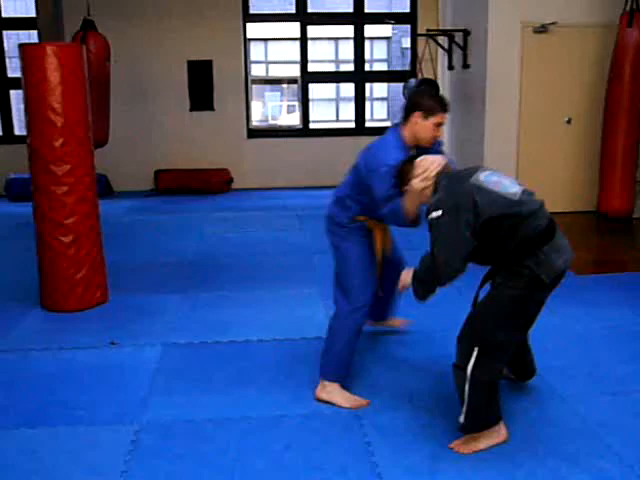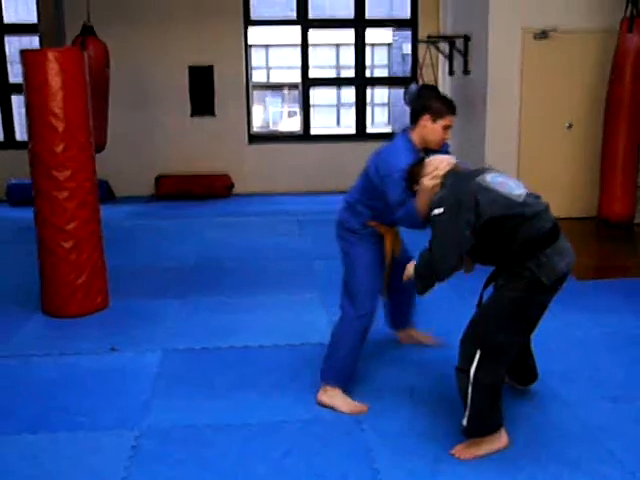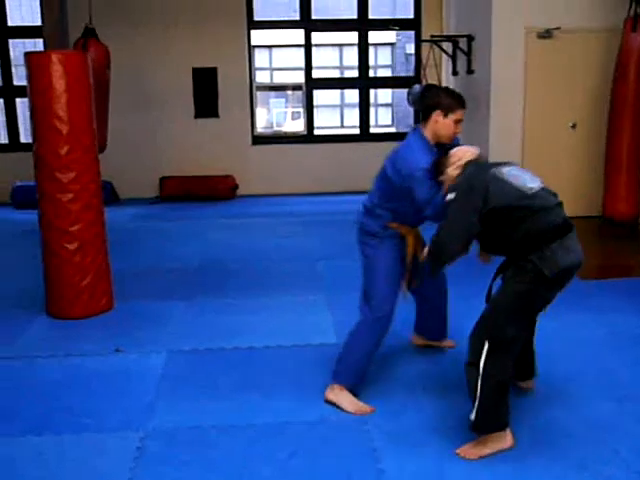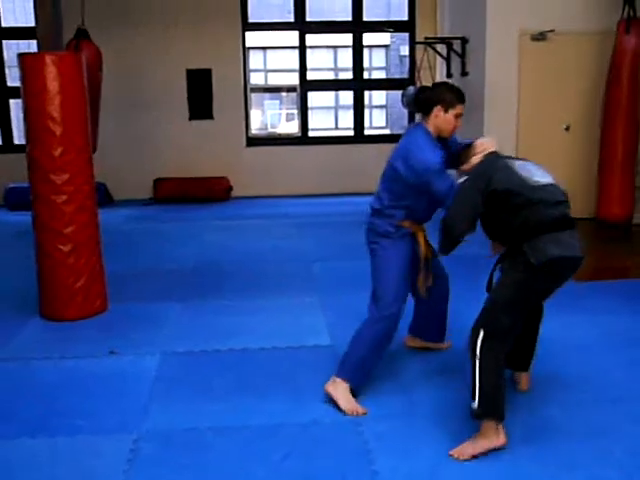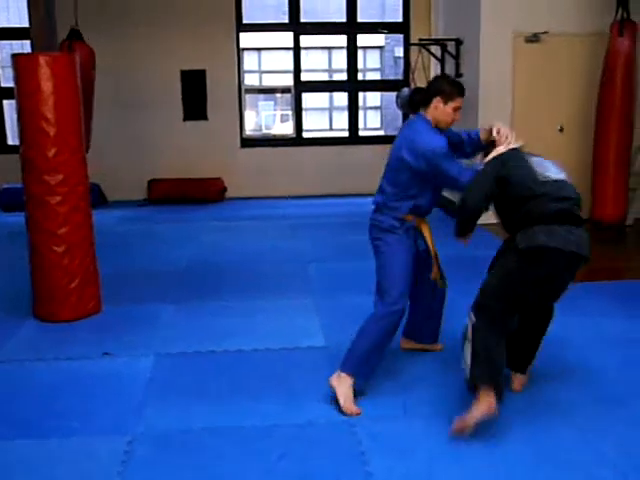
dt=0.1s
person 1, frame 1
left shoulder: (421, 145)
right shoulder: (386, 160)
left elbow: (444, 167)
right elbow: (399, 217)
right wrist: (415, 191)
left hip: (370, 222)
right hip: (350, 225)
left knee: (392, 268)
right knee: (355, 301)
left ankle: (378, 316)
right ankle: (329, 383)
person 1, frame 2
left shoulder: (428, 148)
right shoulder: (395, 164)
right elbow: (411, 218)
left wrist: (448, 170)
right wrist: (427, 190)
left hip: (380, 228)
right hip: (360, 231)
left knee: (403, 273)
right knee: (360, 307)
left ankle: (403, 328)
right ankle: (330, 387)
person 1, frame 3
left shoulder: (432, 143)
right shoulder: (414, 163)
left elbow: (460, 155)
right elbow: (437, 211)
left wrist: (466, 159)
left hip: (399, 231)
right hip: (381, 235)
left knee: (432, 280)
right knee: (378, 309)
left ankle: (427, 334)
right ankle: (340, 386)
person 1, frame 4
left shoulder: (429, 137)
right shoulder: (424, 157)
left elbow: (459, 151)
right elbow: (456, 200)
left hip: (406, 230)
right hip: (391, 234)
left knee: (435, 281)
right knee: (387, 308)
left ankle: (422, 336)
right ankle: (342, 381)
person 1, frame 5
left shoulder: (420, 129)
right shoulder: (424, 143)
left elbow: (458, 144)
right elbow: (464, 182)
left wrist: (486, 134)
left hip: (406, 225)
right hip: (393, 228)
left knee: (429, 280)
right knee: (393, 303)
left ankle: (417, 337)
right ankle: (346, 376)
person 2, frame 1
left shoulder: (448, 199)
right shoulder: (470, 175)
left elbow: (445, 263)
left wrist: (417, 280)
right wrist: (467, 256)
left hip: (533, 264)
right hip: (552, 247)
left knee: (480, 339)
right knee: (508, 317)
left ankle: (487, 427)
right ankle: (521, 370)
person 2, frame 2
left shoulder: (450, 198)
right shoulder: (477, 177)
left elbow: (442, 259)
left wrist: (418, 272)
right wrist: (476, 252)
left hip: (535, 266)
right hip: (554, 250)
left knee: (483, 342)
right knee: (511, 320)
left ankle: (489, 433)
right ankle: (523, 375)
person 2, frame 3
left shoulder: (466, 185)
right shoulder: (503, 170)
left elbow: (452, 241)
left wrist: (431, 257)
right wrist: (497, 245)
left hip: (541, 260)
right hip: (567, 249)
left knee: (493, 336)
right knee: (520, 310)
left ankle: (496, 433)
right ankle: (524, 374)
person 2, frame 4
left shoulder: (480, 173)
right shoulder: (520, 165)
left elbow: (457, 222)
left wrist: (445, 244)
left hip: (538, 251)
right hip: (569, 246)
left knee: (491, 329)
right knee: (527, 304)
left ankle: (491, 428)
right ankle: (521, 370)
person 2, frame 5
left shoulder: (498, 167)
right shoulder: (546, 165)
left elbow: (472, 201)
left wrist: (462, 230)
left hip: (537, 242)
right hip: (574, 243)
left knee: (487, 313)
right knee: (539, 309)
left ankle: (485, 394)
right ankle: (519, 372)
